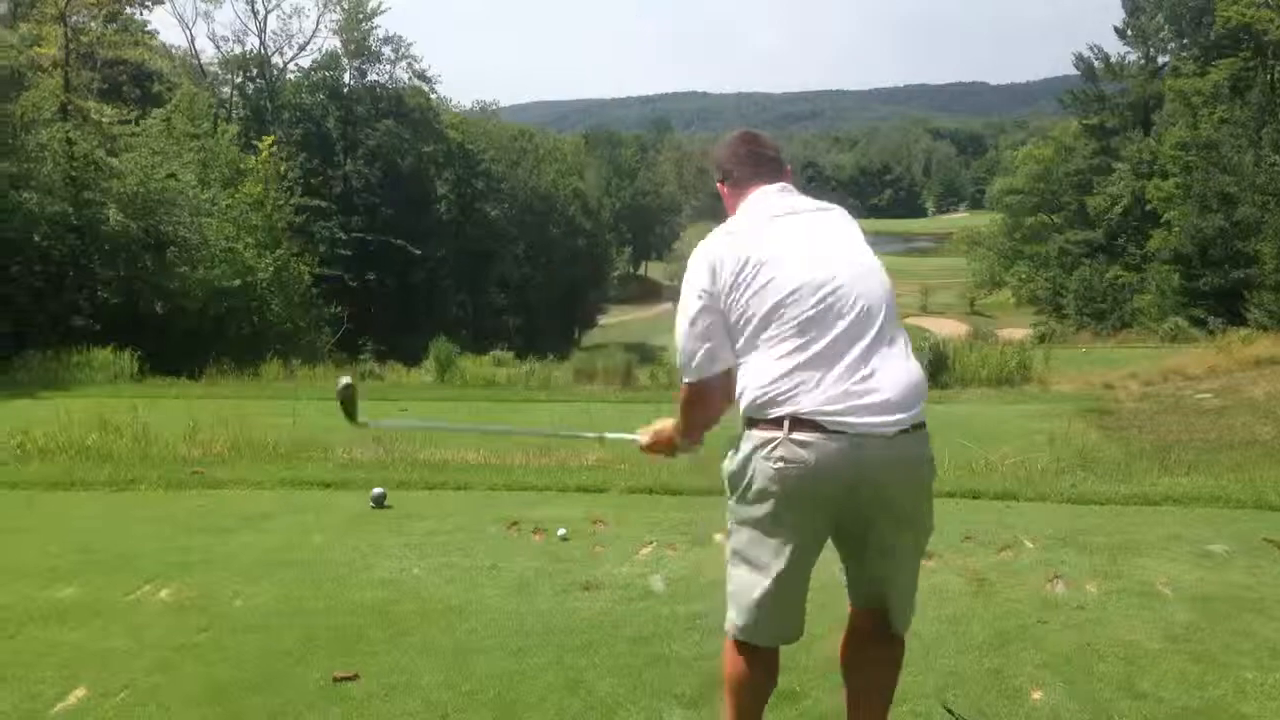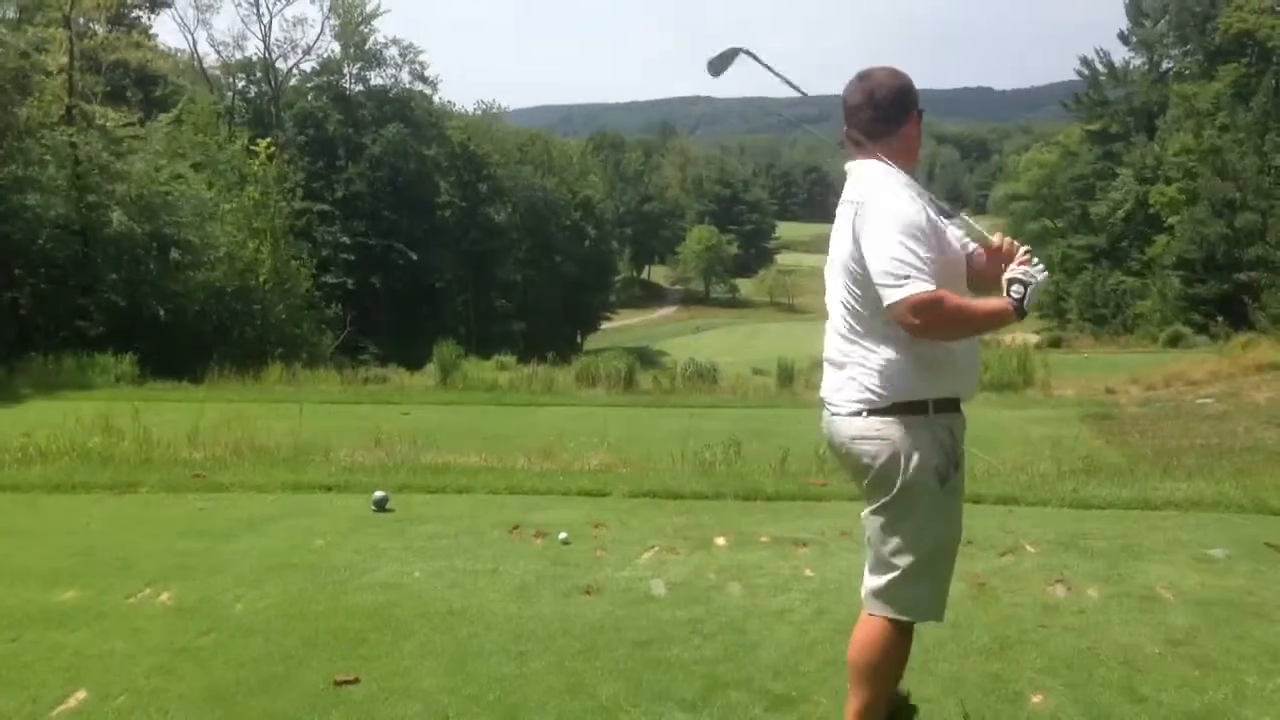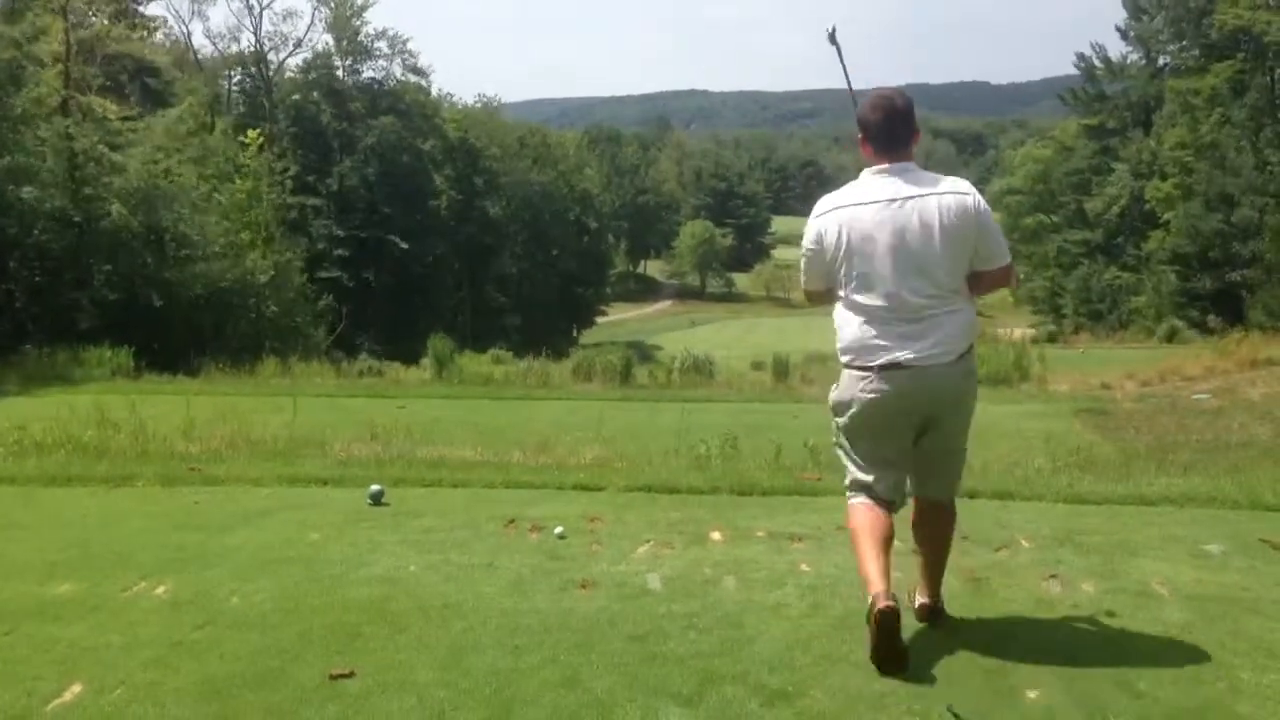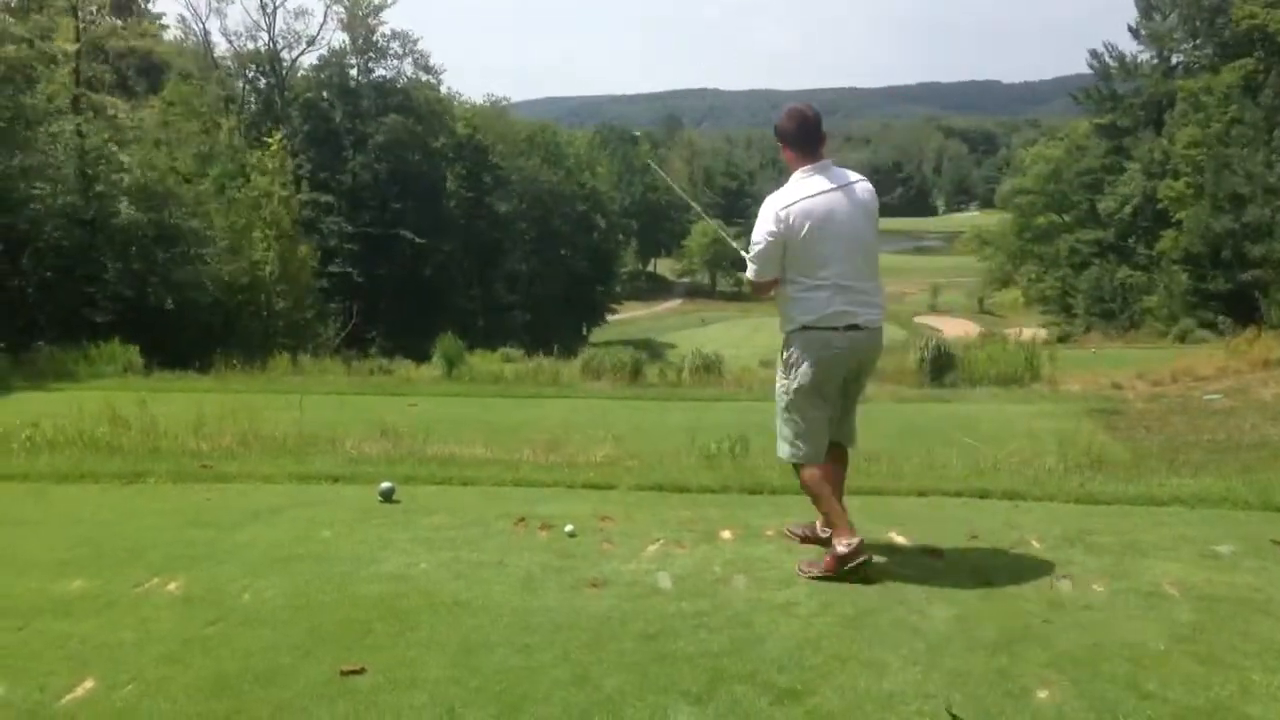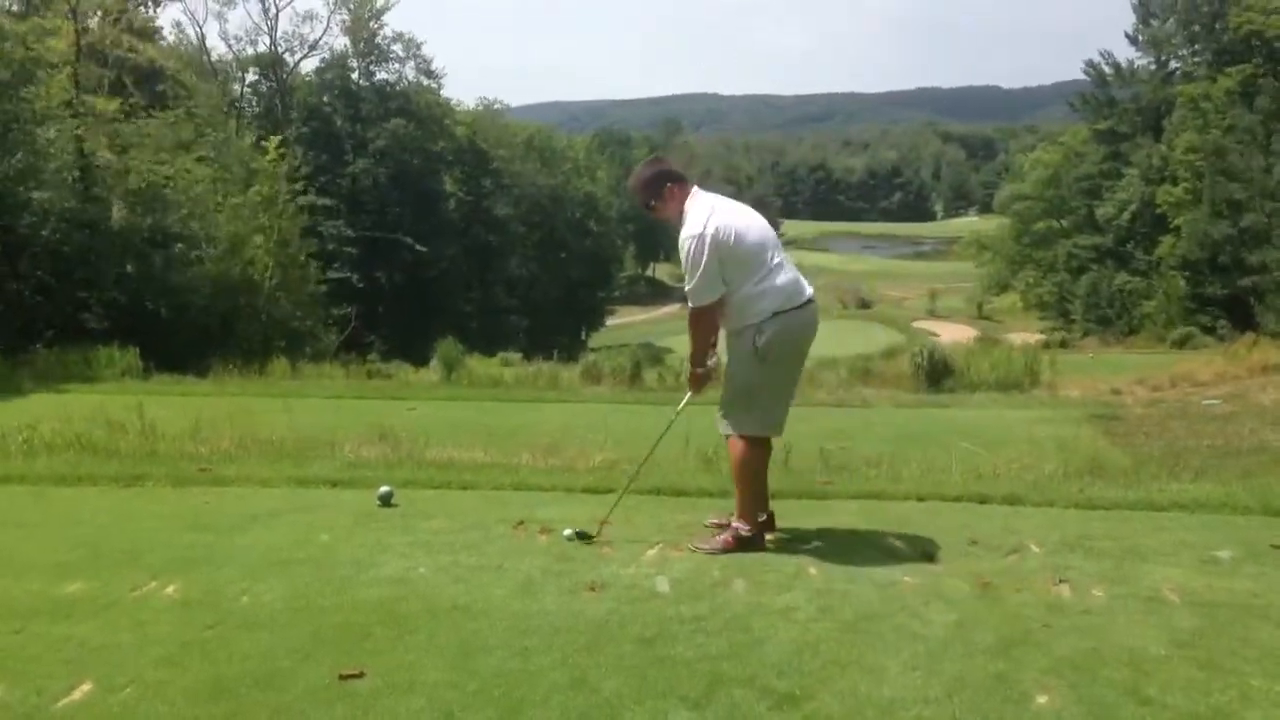
dt=1s
person 1, frame 1
left shoulder: (716, 252)
right shoulder: (839, 220)
left elbow: (708, 389)
left wrist: (682, 433)
left hip: (791, 449)
right hip: (900, 444)
left knee: (756, 624)
right knee: (881, 611)
person 1, frame 2
left shoulder: (901, 196)
right shoulder: (884, 201)
left elbow: (961, 263)
right elbow: (923, 310)
left wrist: (993, 260)
right wrist: (1013, 303)
left hip: (879, 415)
right hip: (901, 423)
left knee: (901, 571)
right knee: (899, 591)
person 1, frame 3
left shoulder: (830, 211)
right shoulder: (961, 197)
left elbow: (815, 293)
right elbow: (1000, 274)
left hip: (871, 378)
right hip: (948, 371)
left knee: (869, 493)
right knee: (936, 492)
left ankle: (880, 594)
right ankle: (929, 598)
person 1, frame 4
left shoulder: (781, 206)
right shoulder: (863, 189)
left elbow: (759, 284)
left wrist: (785, 276)
left hip: (816, 338)
right hip: (867, 330)
left knee: (804, 446)
right knee: (834, 434)
left ankle: (846, 540)
right ankle: (830, 524)
person 1, frame 5
left shoulder: (696, 231)
right shoulder: (717, 206)
left elbow: (702, 308)
left wrist: (697, 364)
right wrist: (710, 346)
left hip: (772, 324)
right hip: (794, 313)
left knee: (742, 424)
right knee: (754, 421)
left ankle: (745, 527)
right ankle: (756, 512)
